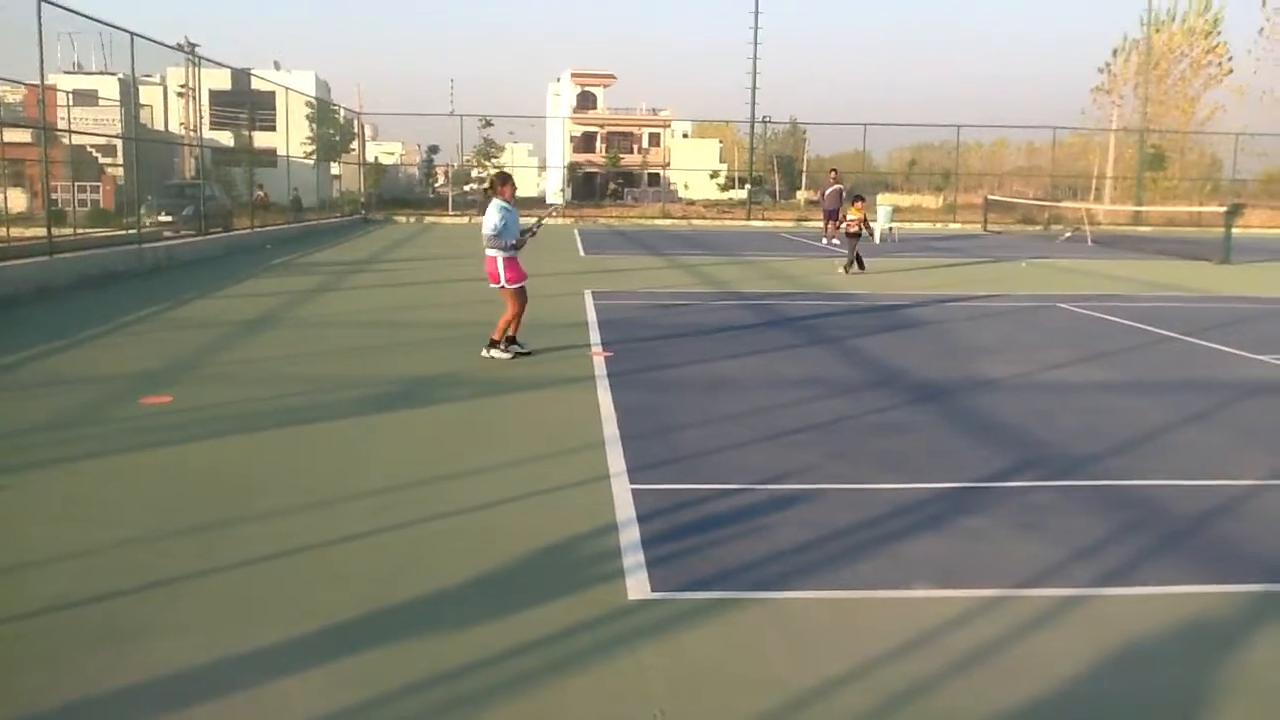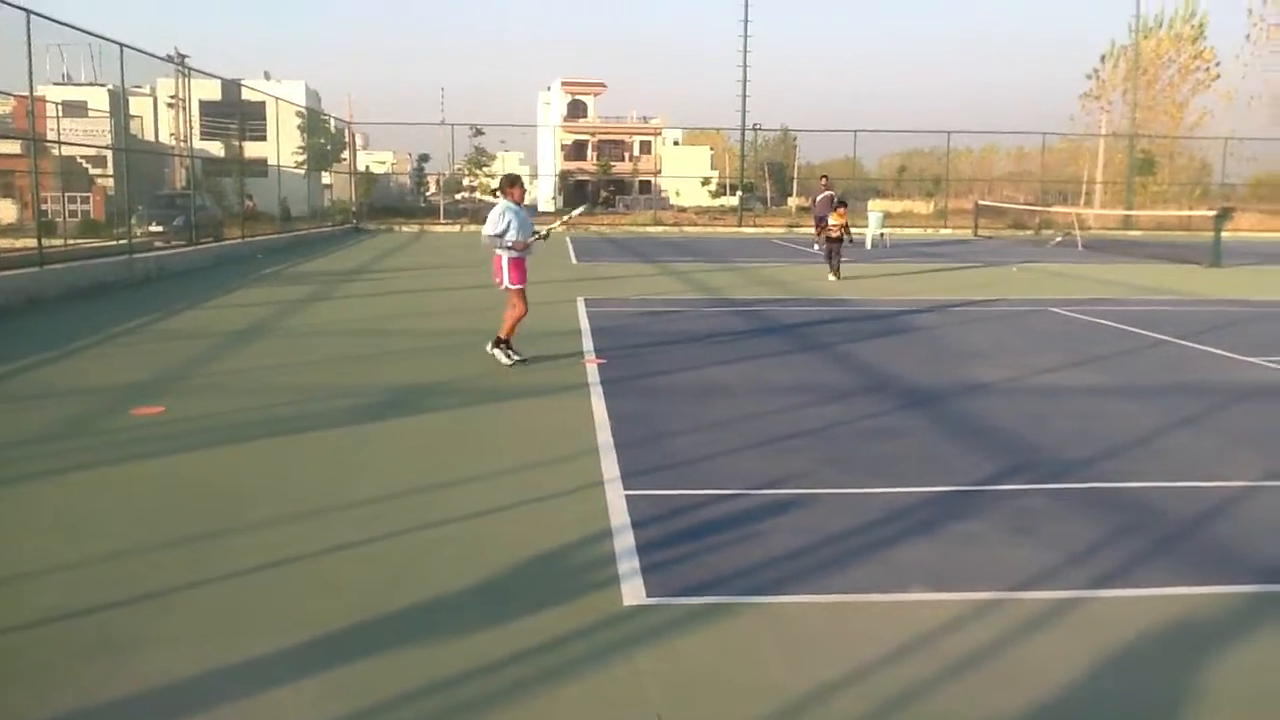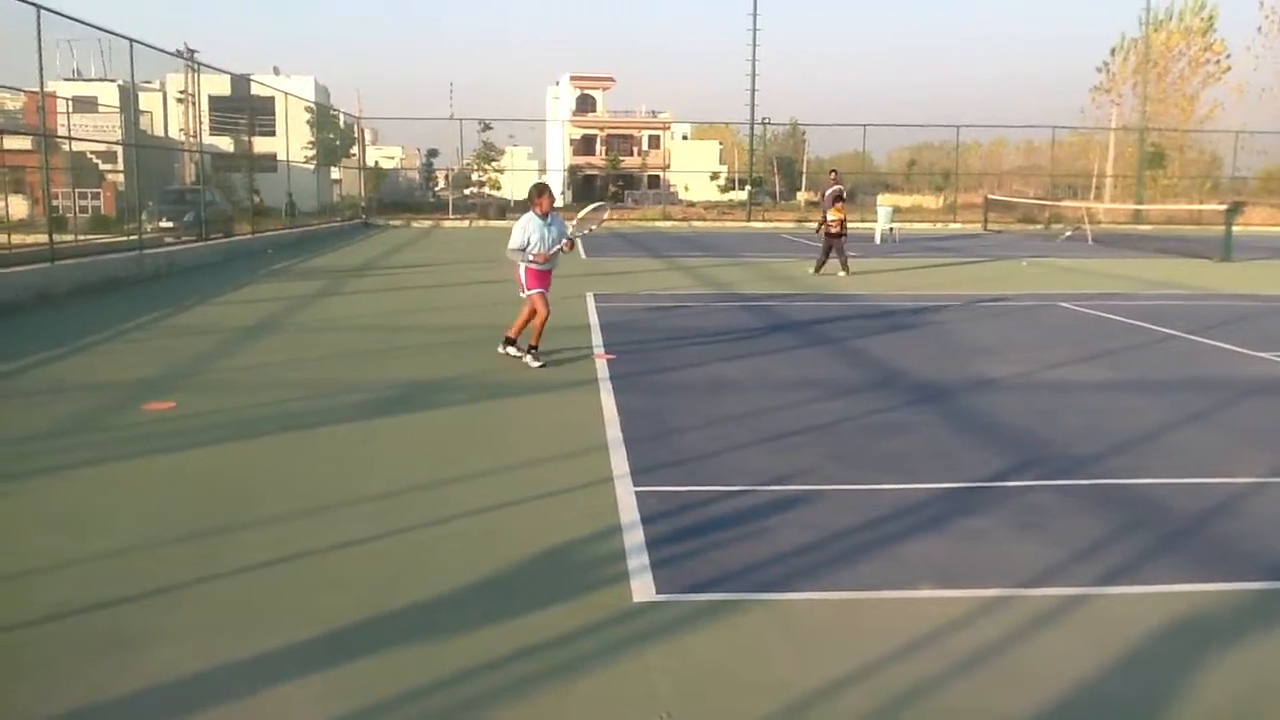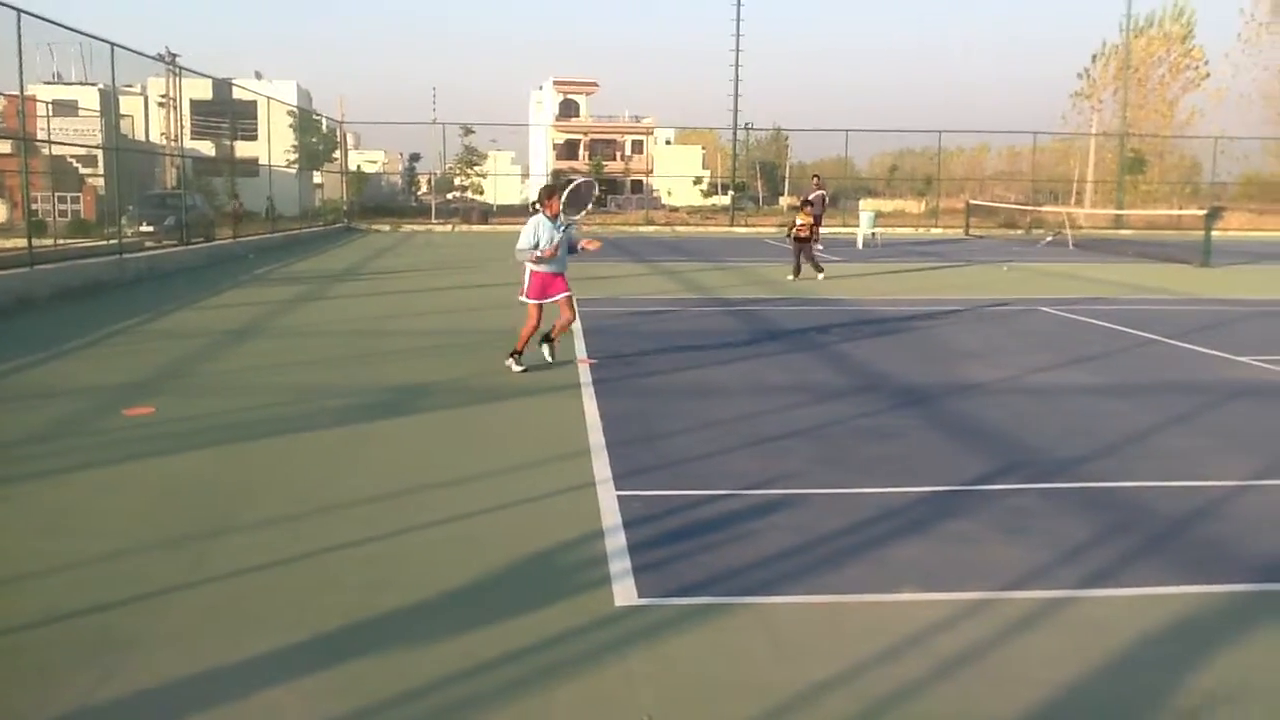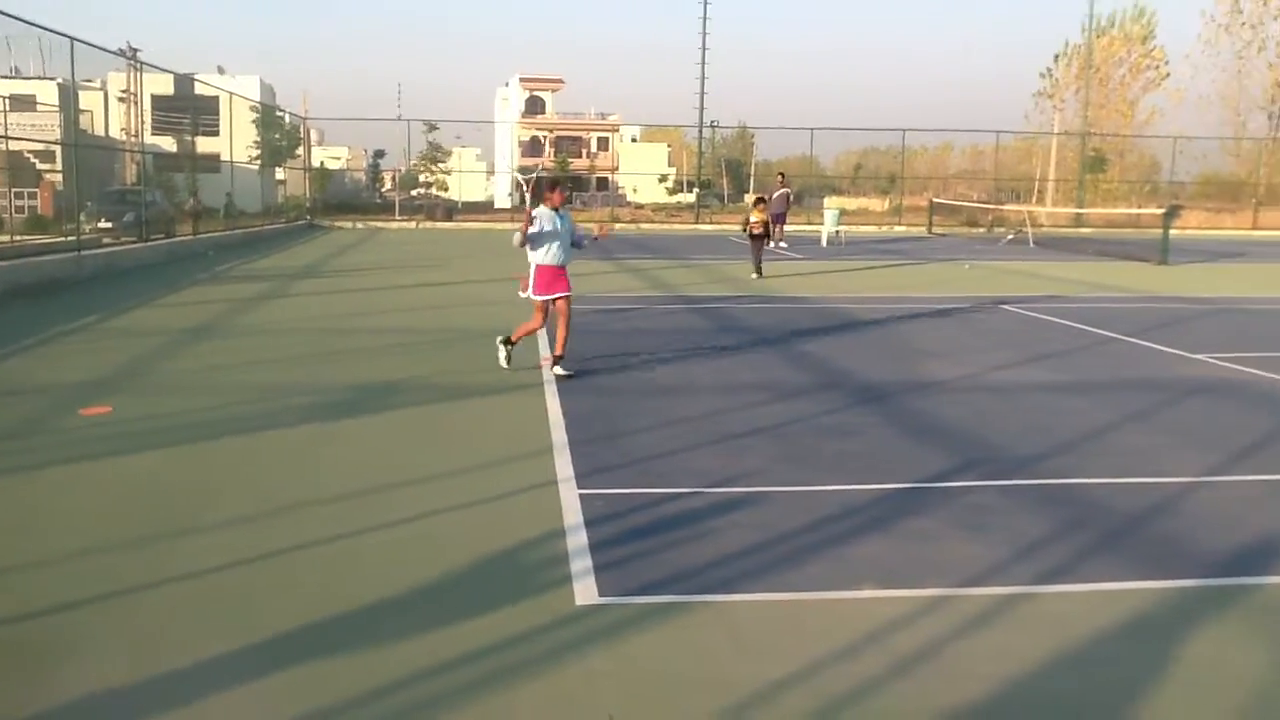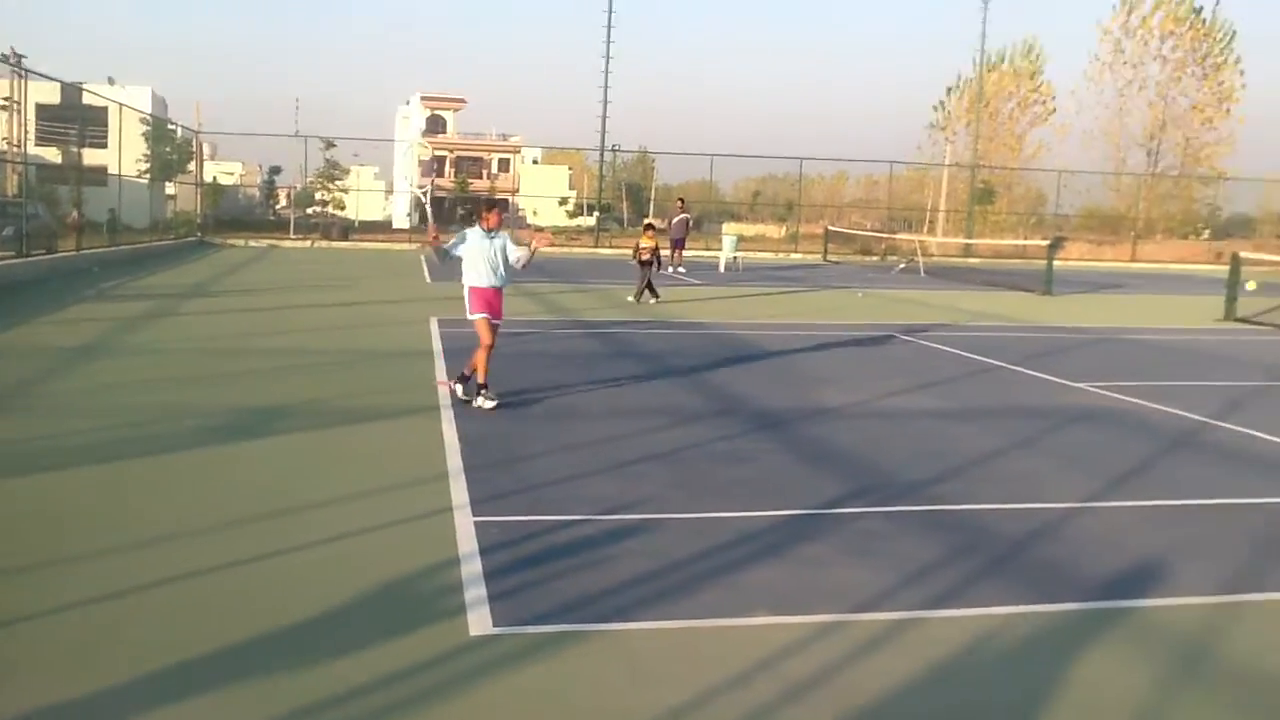
dt=0.2s
person 1, frame 1
left shoulder: (507, 208)
right shoulder: (496, 210)
right elbow: (488, 240)
left wrist: (524, 233)
right wrist: (513, 244)
left hip: (508, 260)
right hip: (500, 261)
left knee: (522, 301)
right knee: (514, 307)
left ankle: (510, 341)
right ankle: (492, 346)
person 1, frame 2
left shoulder: (521, 210)
right shoulder: (500, 211)
left elbow: (527, 233)
right elbow: (488, 238)
left wrist: (539, 235)
right wrist: (512, 244)
left hip: (518, 261)
right hip: (507, 262)
left knee: (515, 305)
right knee: (521, 308)
left ankle: (504, 345)
right ankle: (498, 343)
person 1, frame 3
left shoulder: (556, 220)
right shoulder: (525, 223)
left elbow: (563, 240)
right elbow: (512, 252)
left wrist: (567, 243)
right wrist: (533, 258)
left hip: (546, 272)
right hip: (529, 271)
left knee: (530, 310)
right knee: (544, 312)
left ankle: (508, 343)
right ankle: (532, 350)
person 1, frame 4
left shoulder: (563, 222)
right shoulder: (534, 224)
left elbow: (569, 246)
right elbow: (520, 253)
left wrist: (582, 244)
right wrist: (542, 255)
left hip: (557, 276)
right hip: (537, 276)
left knee: (569, 317)
right knee: (533, 322)
left ankle: (548, 339)
right ankle: (515, 356)
person 1, frame 5
left shoulder: (565, 216)
right shoulder: (537, 216)
left elbow: (575, 242)
right elbow: (519, 243)
left wrist: (594, 236)
right wrist: (524, 229)
left hip: (560, 272)
right hip: (541, 270)
left knee: (564, 317)
right knee: (539, 321)
left ankle: (557, 362)
right ankle: (508, 342)
person 1, frame 6
left shoulder: (503, 238)
right shoulder: (467, 236)
left elbow: (518, 260)
right elbow: (443, 254)
left wrist: (531, 249)
right wrist: (435, 242)
left hip: (495, 294)
right hip: (476, 292)
left knee: (489, 344)
right knee: (486, 342)
left ankle: (462, 379)
right ankle: (482, 391)
